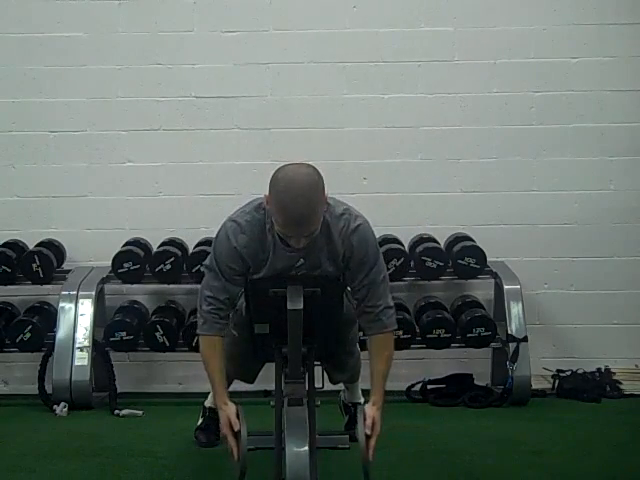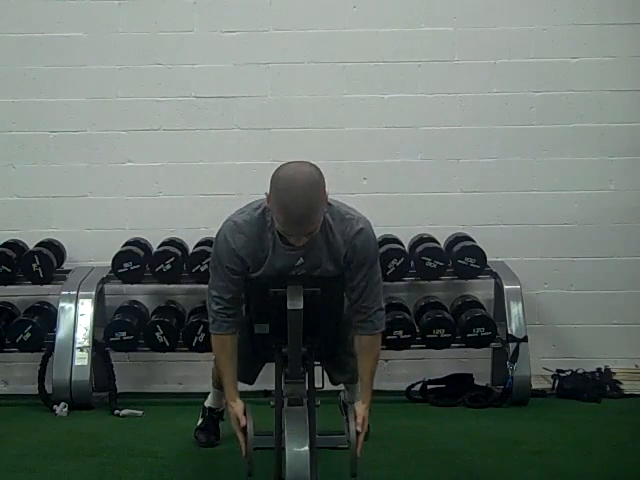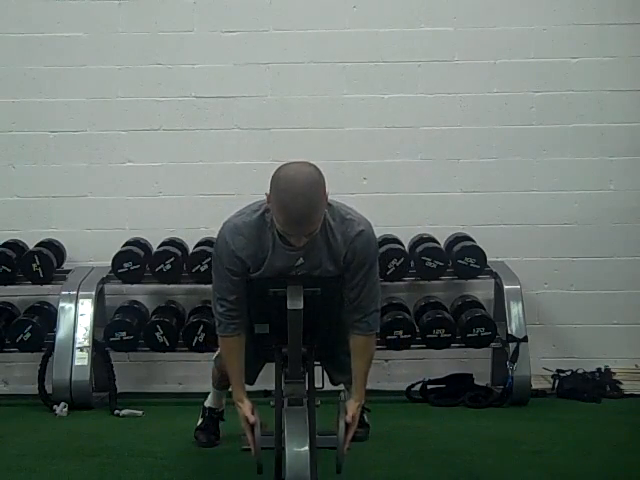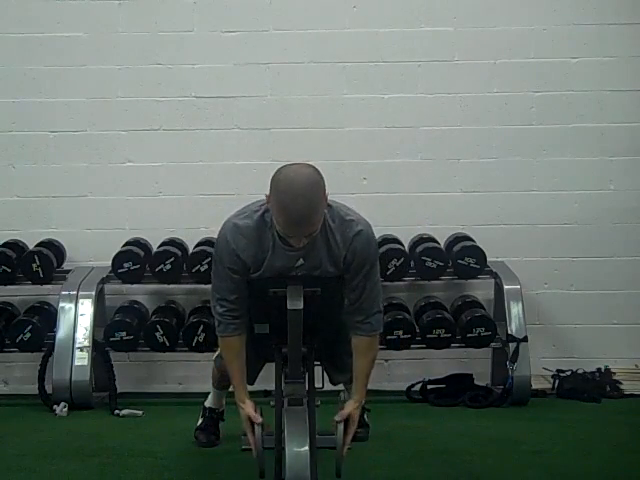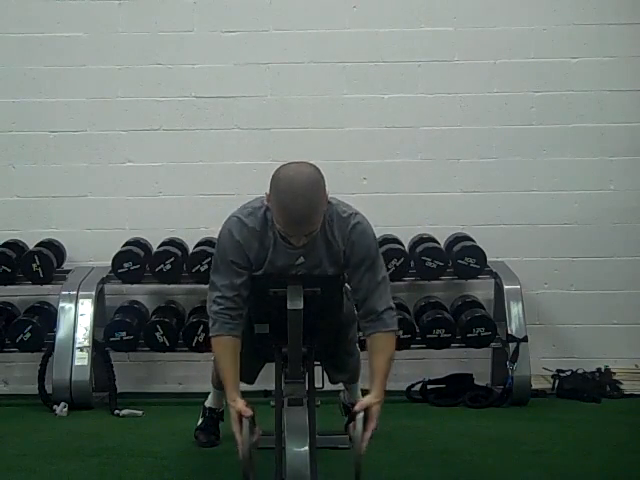
dt=0.2s
person 1, frame 1
left shoulder: (354, 230)
right shoulder: (236, 233)
left elbow: (377, 315)
right elbow: (214, 315)
left wrist: (377, 400)
right wrist: (223, 400)
left knee: (346, 359)
right knee: (233, 359)
left ankle: (352, 400)
right ankle: (212, 405)
person 1, frame 2
left shoulder: (355, 232)
right shoulder: (236, 234)
left elbow: (368, 317)
right elbow: (223, 315)
left wrist: (363, 399)
right wrist: (233, 397)
left knee: (348, 363)
right knee: (231, 359)
left ankle: (349, 398)
right ankle: (213, 405)
person 1, frame 3
left shoulder: (356, 234)
right shoulder: (236, 235)
left elbow: (363, 318)
right elbow: (229, 317)
left wrist: (357, 396)
right wrist: (240, 396)
left knee: (347, 361)
right knee: (230, 360)
left ankle: (351, 399)
right ankle: (213, 406)
person 1, frame 4
left shoulder: (355, 234)
right shoulder: (237, 233)
left elbow: (366, 317)
right elbow: (229, 317)
left wrist: (358, 399)
right wrist: (242, 397)
left knee: (346, 361)
right knee: (229, 362)
left ankle: (347, 398)
right ankle: (213, 406)
person 1, frame 5
left shoulder: (353, 228)
right shoulder: (240, 229)
left elbow: (378, 310)
right elbow: (225, 312)
left wrist: (377, 391)
right wrist: (232, 396)
left knee: (345, 363)
right knee: (232, 359)
left ankle: (352, 399)
right ankle: (214, 405)
